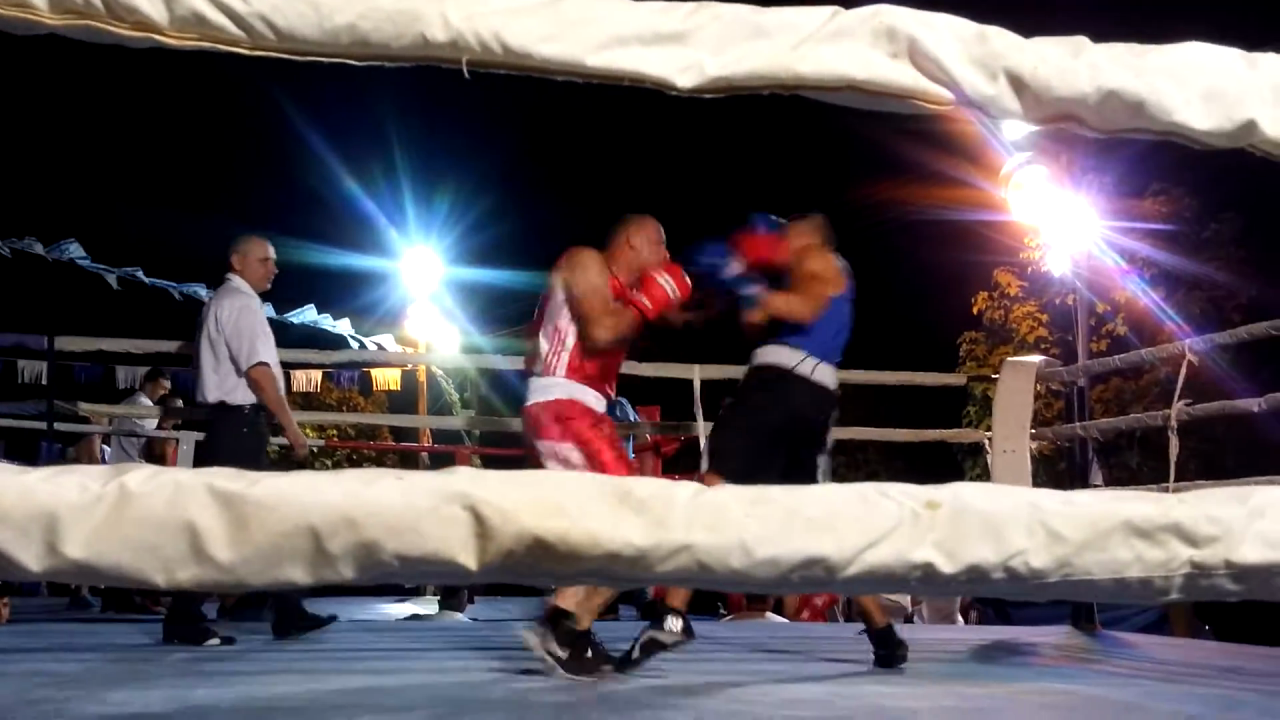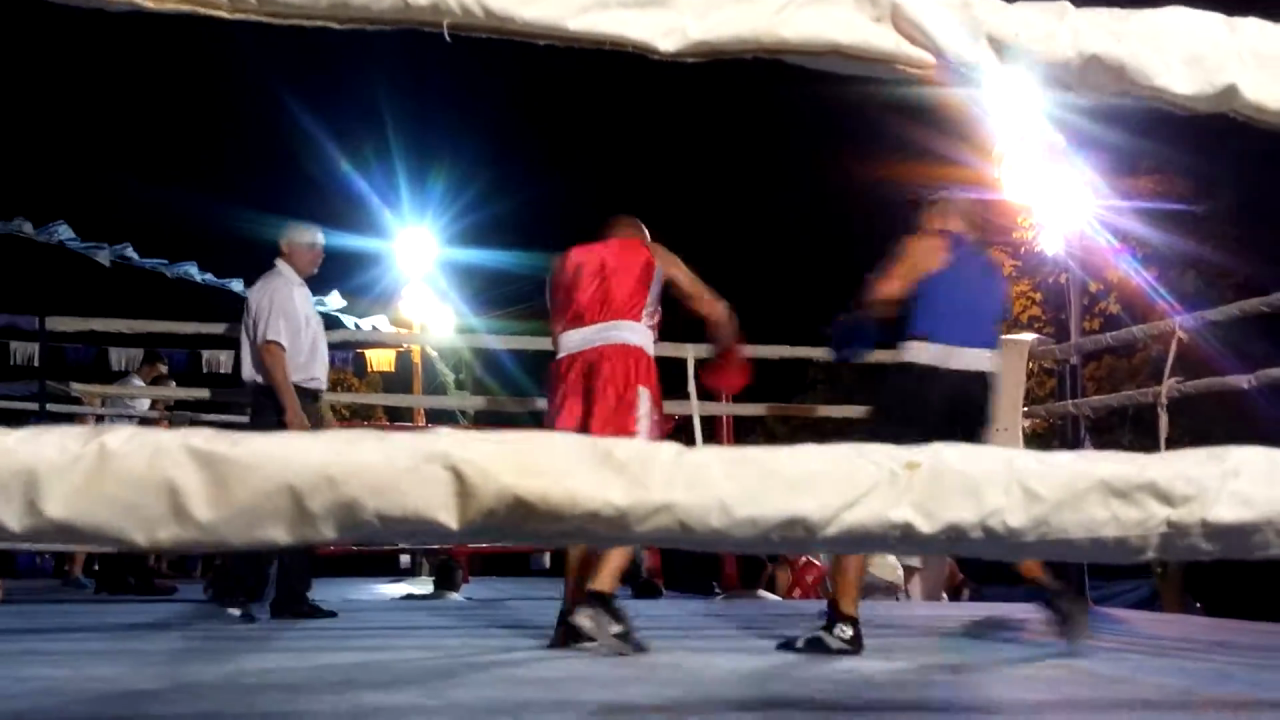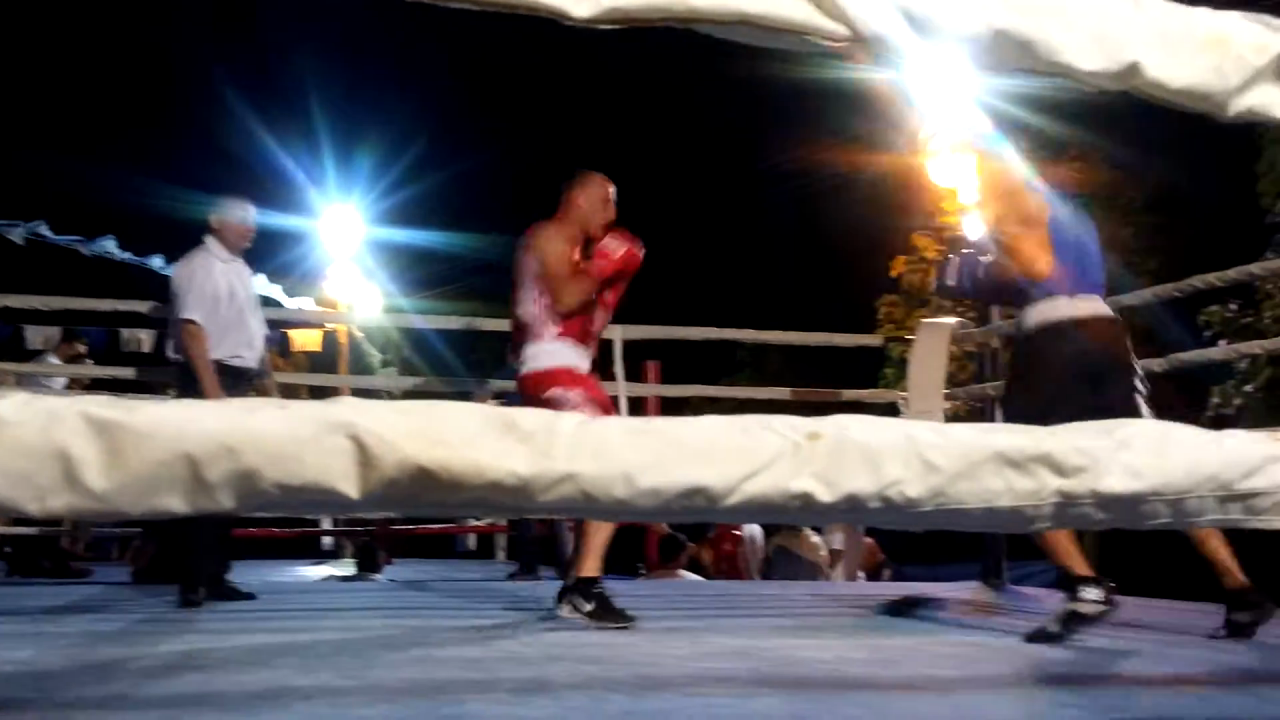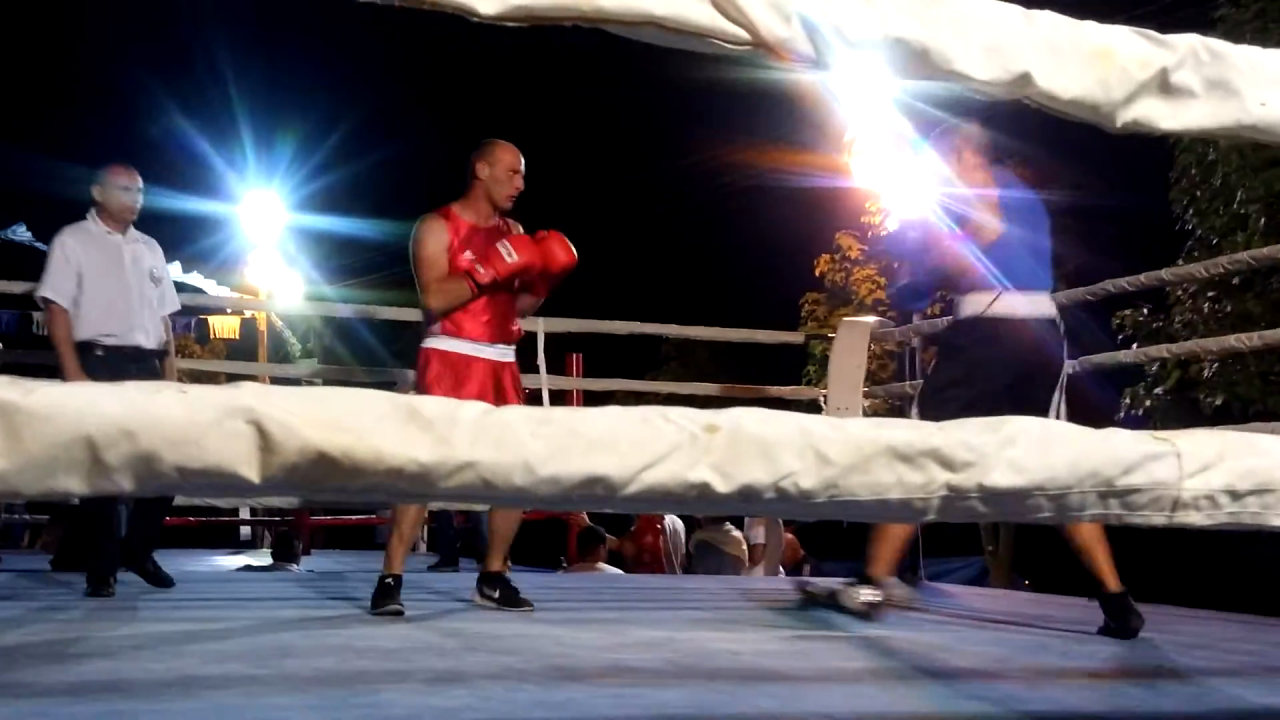
dt=0.4s
person 1, frame 1
left shoulder: (822, 260)
left elbow: (803, 309)
right elbow: (752, 317)
left wrist: (744, 282)
left hip: (777, 385)
right hip: (814, 398)
left ankle: (670, 620)
right ankle: (883, 634)
person 1, frame 2
left shoulder: (929, 243)
right shoulder: (994, 274)
left elbow: (884, 292)
left wrist: (863, 320)
left hip: (923, 377)
right hip: (972, 384)
left ankle: (842, 626)
right ankle: (1054, 593)
person 1, frame 3
left shoulder: (1020, 203)
right shoulder: (1070, 211)
left elbow: (1040, 267)
left wrist: (997, 263)
left hip: (1057, 340)
right hip: (1103, 333)
left ankle: (1086, 588)
person 1, frame 4
left shoulder: (980, 192)
right shoulder: (1021, 196)
left elbow: (967, 268)
right wrist: (925, 284)
left hip: (989, 332)
right hip: (1041, 336)
left ankle: (874, 584)
right ankle: (1117, 601)
person 2, frame 1
left shoulder: (621, 284)
right shoulder: (584, 262)
right elbow: (602, 331)
right wrist: (648, 299)
left hip: (585, 412)
right hip: (559, 409)
left ankle: (576, 633)
right ankle: (561, 621)
person 2, frame 2
left shoulder: (566, 261)
right shoulder: (654, 254)
right elbow: (714, 310)
right wrist: (727, 356)
left hip: (571, 360)
right hip: (623, 356)
left ankle: (573, 614)
right ankle: (599, 599)
person 2, frame 3
left shoulder: (573, 252)
right shoulder: (549, 236)
right elbow: (563, 297)
left wrist: (612, 284)
right wrist: (604, 265)
left hip: (564, 371)
right hip: (553, 370)
left ankle: (579, 585)
right ankle: (583, 587)
person 2, frame 4
left shoulder: (513, 231)
right shoulder: (437, 227)
left elbow: (521, 306)
right elbow: (434, 298)
left wrist: (543, 276)
right wrist: (489, 269)
left hip: (498, 363)
right hip: (449, 357)
left ankle: (493, 576)
right ankle: (390, 579)
person 3, frame 1
left shoulder: (222, 303)
right shoulder: (241, 303)
right elbow: (257, 371)
right wrist: (291, 426)
left hip: (229, 419)
right hip: (240, 420)
left ankle: (289, 613)
right ankle: (184, 619)
person 3, frame 2
left shoulder: (297, 290)
right shoulder: (279, 286)
right elbow: (270, 350)
left wrist: (315, 408)
right wrist: (292, 408)
left hip: (298, 403)
right hip: (282, 404)
left ankle: (292, 596)
right ankle: (237, 587)
person 3, frame 3
left shoulder: (242, 270)
right shoulder: (199, 264)
right elbow: (190, 327)
left wrist: (268, 384)
right wrist: (210, 387)
left hip: (238, 382)
right hip: (209, 381)
left ankle: (213, 575)
right ankle: (195, 579)
person 3, frame 4
left shoulder: (150, 248)
right shoulder: (73, 240)
right elbow: (56, 307)
left wrist: (170, 369)
right wrist: (71, 370)
left hip: (146, 365)
right hip: (99, 361)
left ankle: (138, 550)
right ankle: (102, 571)
